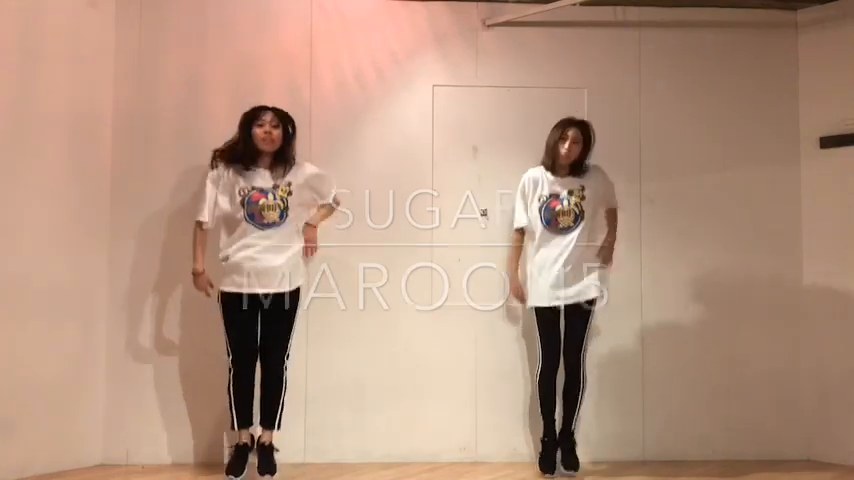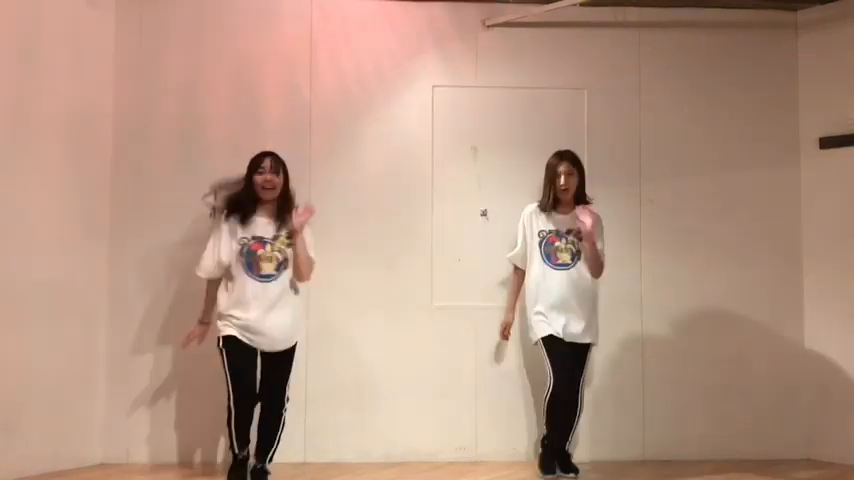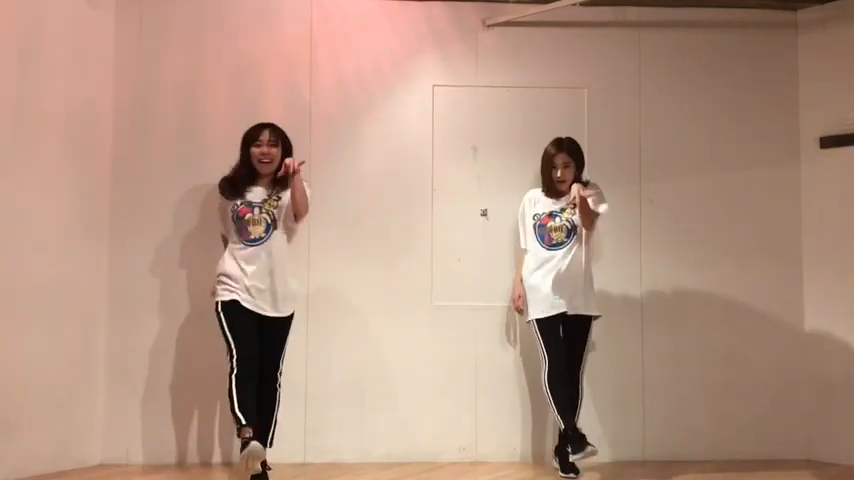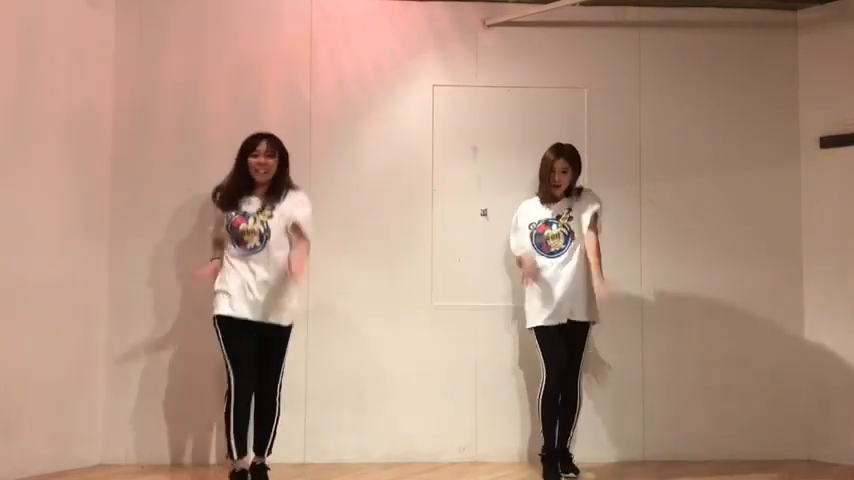
dt=0.2s
person 1, frame 1
left shoulder: (300, 174)
right shoulder: (225, 171)
left elbow: (331, 200)
right elbow: (204, 219)
left wrist: (313, 224)
right wrist: (198, 264)
left hip: (284, 281)
right hip: (238, 281)
left knee: (275, 361)
right knee: (241, 360)
left ankle: (266, 440)
right ankle: (243, 440)
person 1, frame 2
left shoulder: (293, 223)
right shoulder: (232, 222)
left elbow: (305, 274)
right elbow: (214, 275)
left wrist: (299, 233)
right wrist: (204, 320)
left hip: (281, 328)
right hip: (236, 325)
left knee: (275, 401)
right knee: (241, 397)
person 1, frame 3
left shoulder: (289, 189)
right shoulder: (232, 190)
left elbow: (301, 211)
left wrist: (295, 179)
left hip: (277, 298)
right hip: (235, 292)
left knee: (269, 377)
right knee: (243, 361)
right ankle: (248, 441)
person 1, frame 4
left shoulder: (292, 199)
right shoulder: (228, 199)
left elbow: (301, 232)
left wrist: (299, 255)
right wrist: (217, 262)
left hip: (275, 308)
right hip: (233, 304)
left knee: (268, 386)
right knee: (240, 381)
person 2, frame 1
left shoulder: (594, 177)
right shoulder: (533, 178)
left elbow: (611, 211)
right elbow: (520, 228)
left wrist: (608, 245)
right wrist: (513, 273)
left hip: (582, 282)
right hip: (544, 284)
left knee: (574, 362)
right knee: (549, 362)
left ankle: (567, 438)
right ankle: (549, 439)
person 2, frame 2
left shoulder: (590, 218)
right shoulder: (532, 216)
left elbow: (597, 271)
right elbow: (520, 267)
left wrist: (589, 236)
right wrist: (509, 311)
left hip: (580, 318)
right hip: (544, 314)
left knee: (572, 390)
right knee: (557, 382)
left ankle: (562, 452)
right ankle: (549, 447)
person 2, frame 3
left shoulder: (590, 193)
right shoulder: (531, 200)
left elbow: (590, 223)
left wrist: (581, 201)
right wrist: (518, 284)
left hip: (578, 297)
right hip: (542, 296)
left knee: (573, 371)
right knee: (555, 362)
left ankle: (564, 447)
right ankle: (572, 435)
person 2, frame 4
left shoulder: (585, 201)
right shoulder: (527, 209)
left elbow: (591, 236)
right elbow: (520, 257)
left wrist: (598, 275)
right wrist: (526, 266)
left hip: (577, 303)
right hip: (542, 305)
left knee: (571, 378)
right knee: (553, 372)
left ankle: (563, 450)
